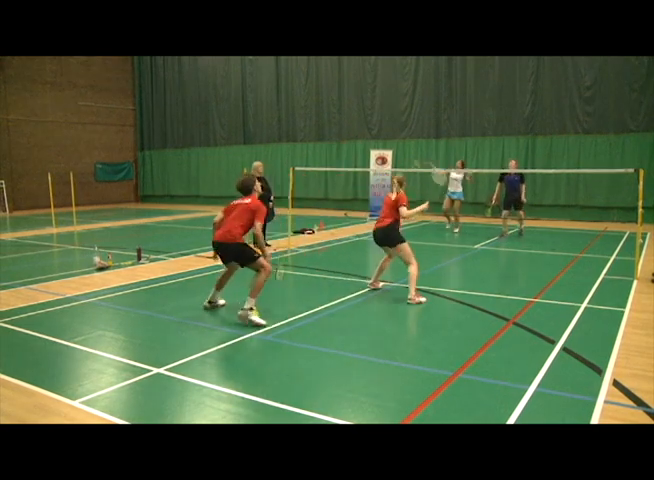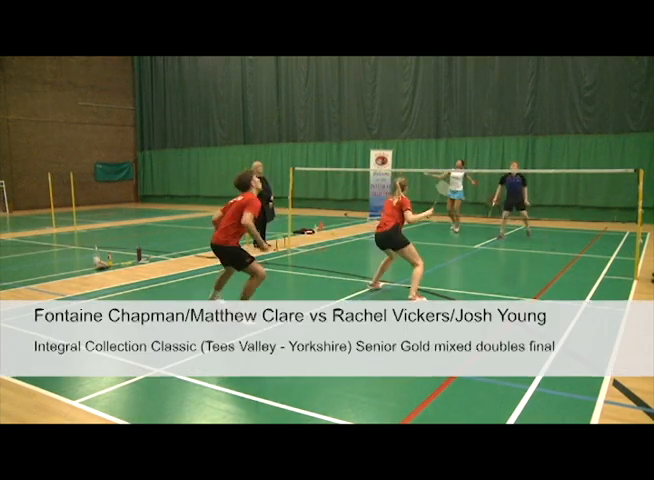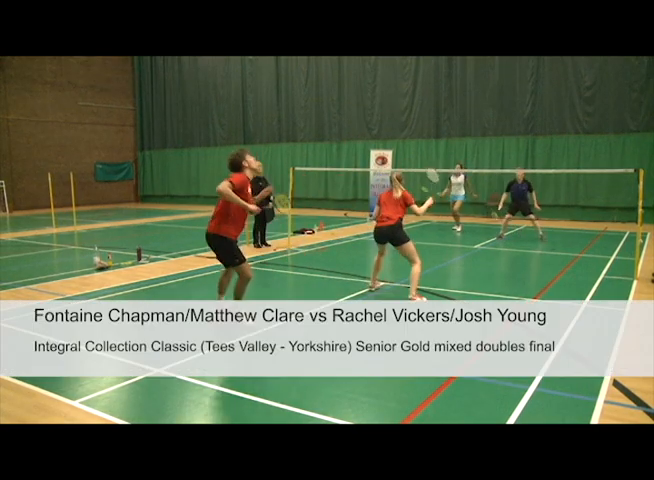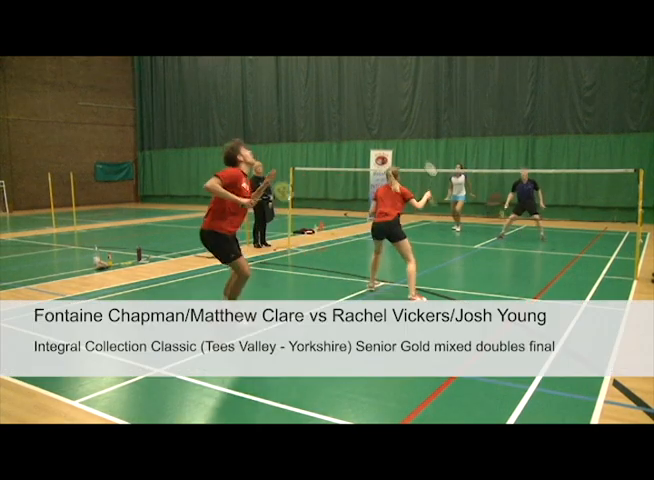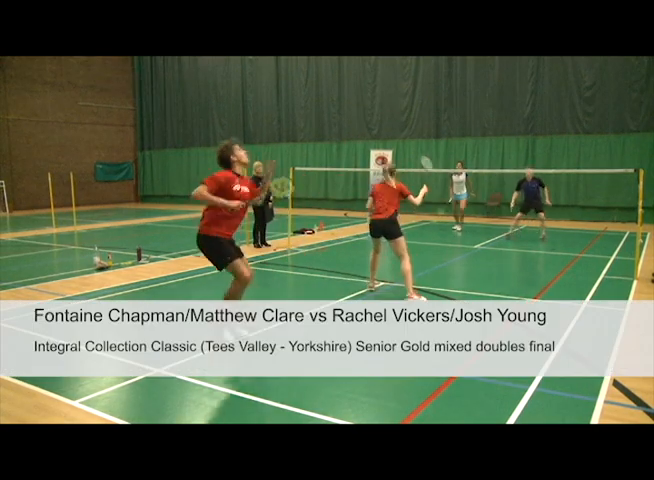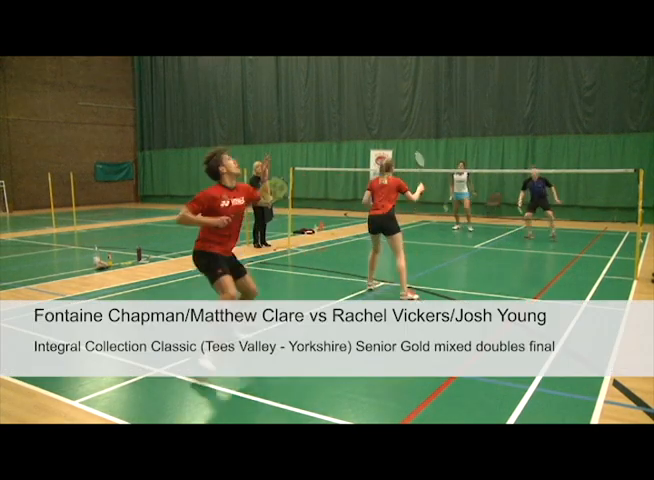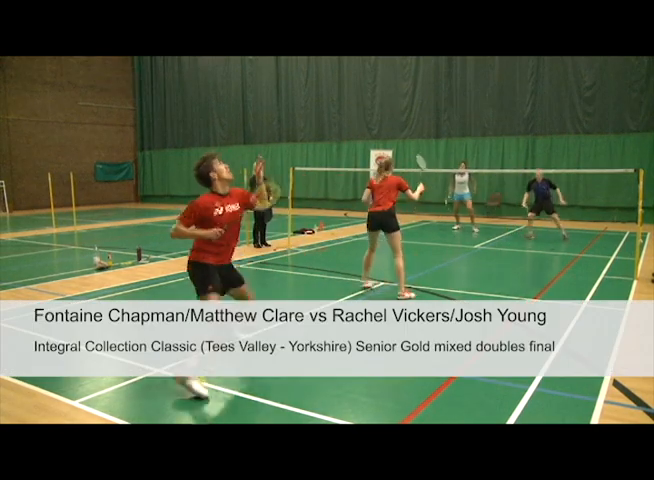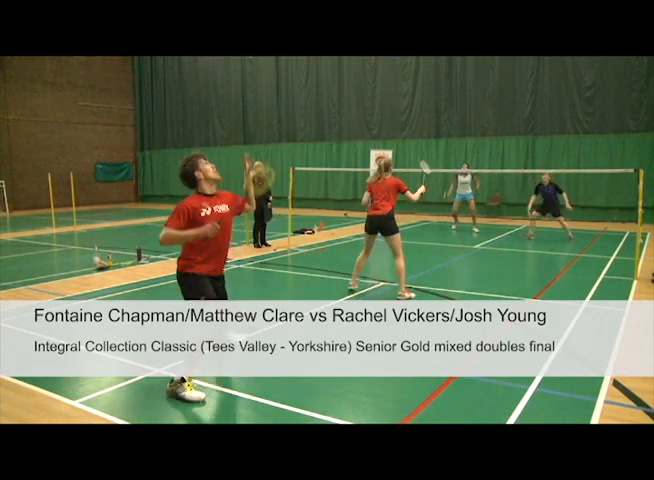
dt=0.1s
person 1, frame 1
left shoulder: (235, 203)
right shoulder: (259, 206)
left elbow: (216, 221)
right elbow: (257, 231)
left wrist: (217, 244)
right wrist: (265, 253)
left hip: (219, 241)
right hip: (232, 241)
left knee: (232, 267)
right knee: (265, 269)
left ankle: (212, 300)
right ankle: (247, 310)
person 1, frame 2
left shoulder: (237, 200)
right shoulder: (253, 200)
left elbow: (216, 219)
right elbow: (246, 222)
right wrist: (261, 242)
left hip: (219, 243)
right hip: (227, 245)
left knee: (230, 269)
right knee: (259, 273)
left ankle: (215, 298)
person 1, frame 3
left shoulder: (244, 183)
right shoulder: (241, 179)
right elbow: (220, 189)
left wrist: (259, 197)
right wrist: (246, 206)
left hip: (219, 234)
right hip: (220, 235)
left knee: (231, 269)
right knee: (246, 274)
left ankle: (220, 302)
person 1, frame 4
left shoulder: (245, 180)
right shoulder: (232, 173)
left elbow: (250, 199)
right elbow: (209, 185)
left wrist: (265, 184)
right wrist: (238, 199)
left hip: (227, 233)
right hip: (215, 232)
left knee: (241, 271)
right knee: (244, 272)
person 1, frame 5
left shoulder: (247, 183)
right shoulder: (224, 177)
left elbow: (257, 201)
right elbow: (197, 194)
left wrist: (267, 180)
right wrist: (226, 203)
left hip: (224, 237)
right hip: (211, 237)
left knee: (246, 274)
right knee: (244, 276)
person 1, frame 6
left shoulder: (245, 190)
right shoulder: (210, 194)
left elbow: (264, 202)
right elbow: (182, 217)
right wrist: (213, 221)
left hip: (226, 255)
right hip: (207, 254)
left knee: (251, 292)
right knee: (231, 294)
person 1, frame 7
left shoulder: (239, 195)
right shoulder: (202, 203)
left elbow: (261, 205)
right elbow: (176, 231)
right wrist: (205, 233)
left hip: (224, 263)
right hip: (203, 264)
left knee: (248, 298)
right ankle: (188, 373)
person 1, frame 8
left shoulder: (227, 199)
right shoulder: (189, 206)
left elbow: (250, 206)
right elbow: (164, 238)
left wrist: (249, 180)
right wrist: (199, 232)
left hip: (216, 272)
right hip: (193, 274)
right ankle: (178, 382)
person 2, frame 1
left shoulder: (389, 196)
right shoulder: (401, 196)
right elbow: (404, 215)
right wrist: (421, 208)
left hip: (377, 232)
right hip: (389, 231)
left knee: (390, 255)
right knee: (412, 263)
left ankle: (374, 282)
right ankle: (412, 295)
person 2, frame 2
left shoulder: (390, 200)
right shoulder: (403, 200)
right elbow: (410, 219)
right wrist: (426, 213)
left hip: (379, 236)
right hip: (392, 234)
left knee: (391, 257)
right knee: (418, 264)
left ankle: (374, 283)
right ankle: (413, 295)
person 2, frame 3
left shoulder: (383, 195)
right shoulder: (405, 195)
left elbow: (375, 216)
right elbow: (419, 212)
right wrist: (428, 203)
left hip: (378, 230)
right hip: (394, 229)
left knee: (381, 253)
right knee: (416, 261)
left ankle: (373, 283)
right ankle: (413, 295)
person 2, frame 4
left shoulder: (379, 191)
right shoulder: (402, 190)
left elbow: (371, 212)
right elbow: (418, 206)
right wrist: (426, 196)
left hip: (377, 225)
right hip: (392, 225)
left knee: (377, 252)
right knee: (410, 260)
left ankle: (372, 282)
right ankle: (413, 295)
person 2, frame 5
left shoulder: (376, 187)
right shoulder: (399, 186)
left elbow: (368, 207)
right elbow: (416, 202)
right wrist: (423, 191)
left hip: (374, 222)
right hip: (389, 223)
left knee: (376, 251)
right knee: (404, 258)
left ankle: (372, 282)
right ankle: (411, 293)
person 2, frame 6
left shoulder: (373, 182)
right shoulder: (397, 182)
left elbow: (365, 201)
right elbow: (413, 198)
right wrist: (419, 189)
left hip: (373, 218)
right hip: (387, 218)
left knee: (375, 250)
right knee: (400, 255)
left ankle: (371, 282)
right ankle: (405, 291)
person 2, frame 7
left shoulder: (373, 181)
right shoulder: (397, 180)
left elbow: (364, 199)
right elbow: (414, 197)
right wrist: (419, 188)
left hip: (373, 215)
right hip: (387, 216)
left knee: (371, 249)
right knee: (398, 254)
left ankle: (366, 280)
right ankle: (402, 291)
person 2, frame 8
left shoulder: (371, 182)
right shoulder: (396, 182)
left elbow: (364, 202)
right elbow: (414, 198)
right wrist: (421, 190)
left hip: (371, 219)
right hip: (386, 219)
left knee: (366, 251)
right knee: (399, 256)
left ankle: (353, 282)
right ankle: (403, 291)
